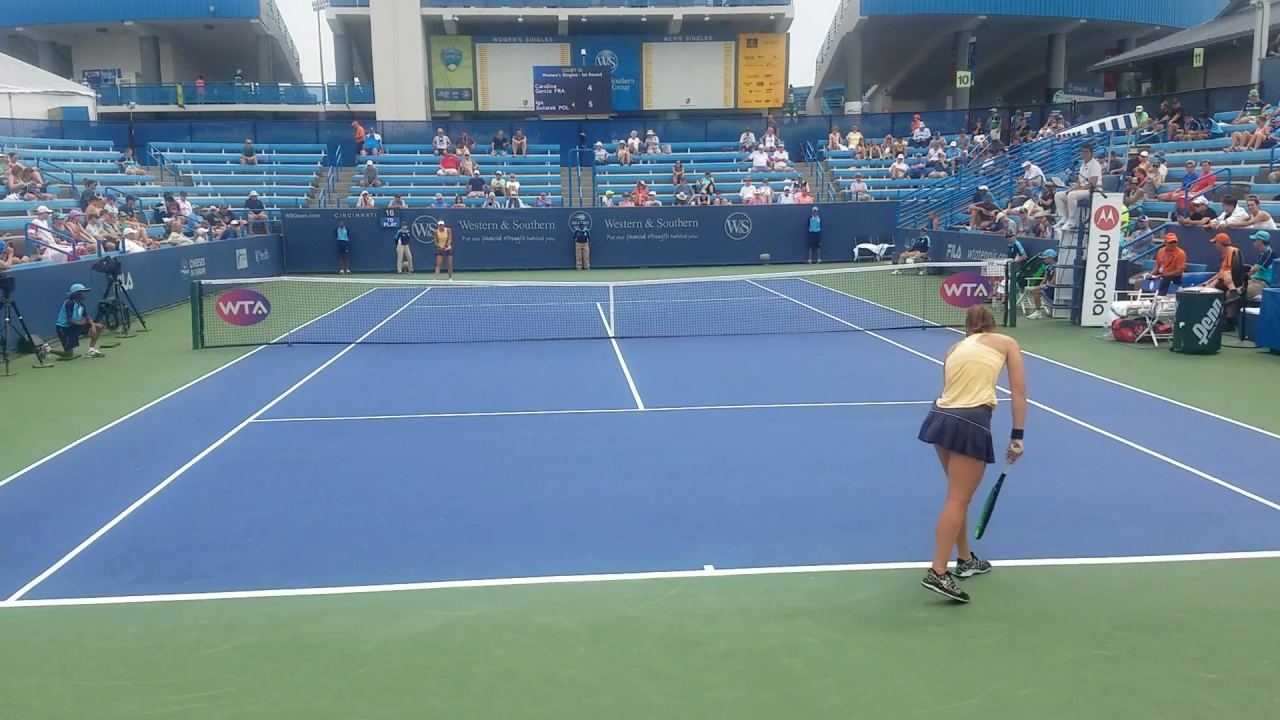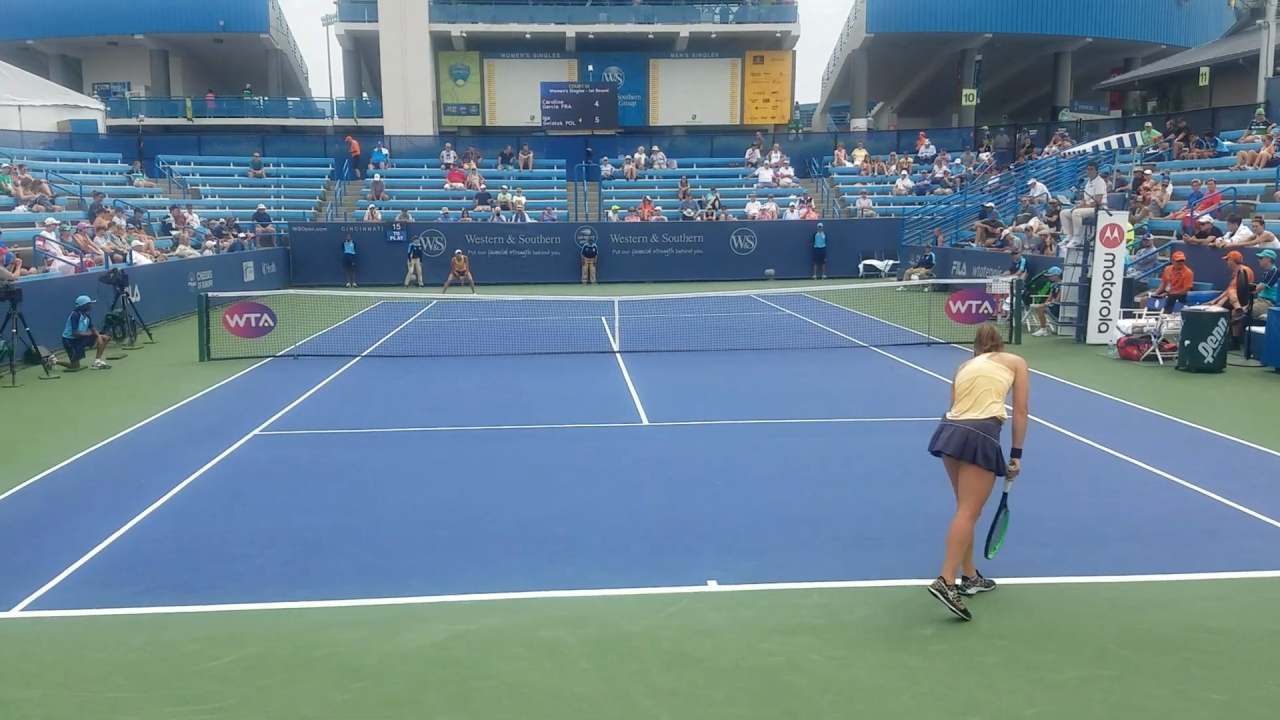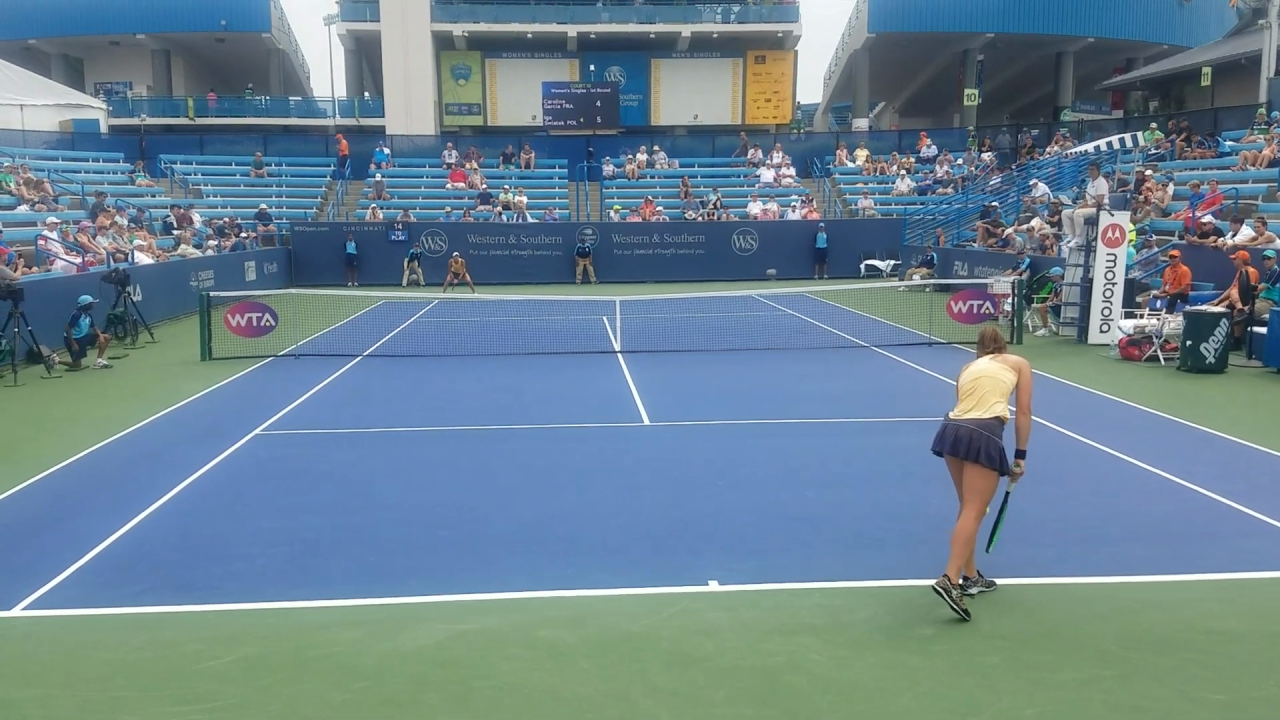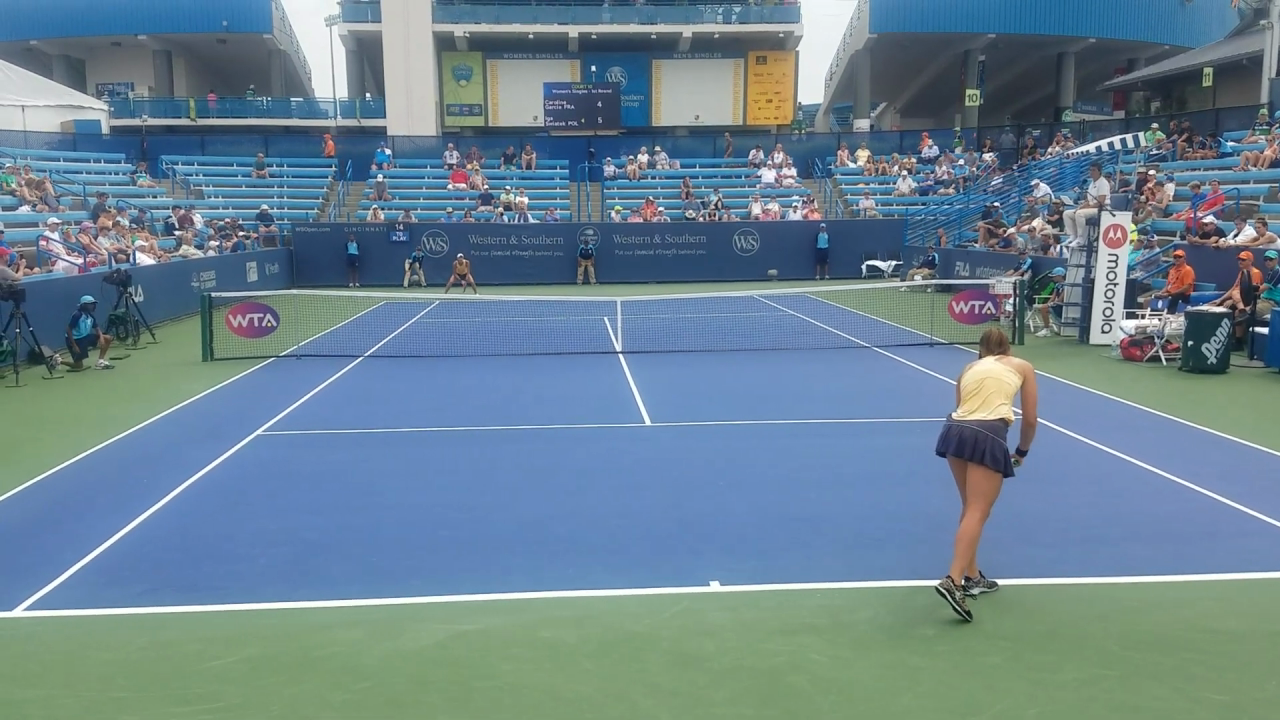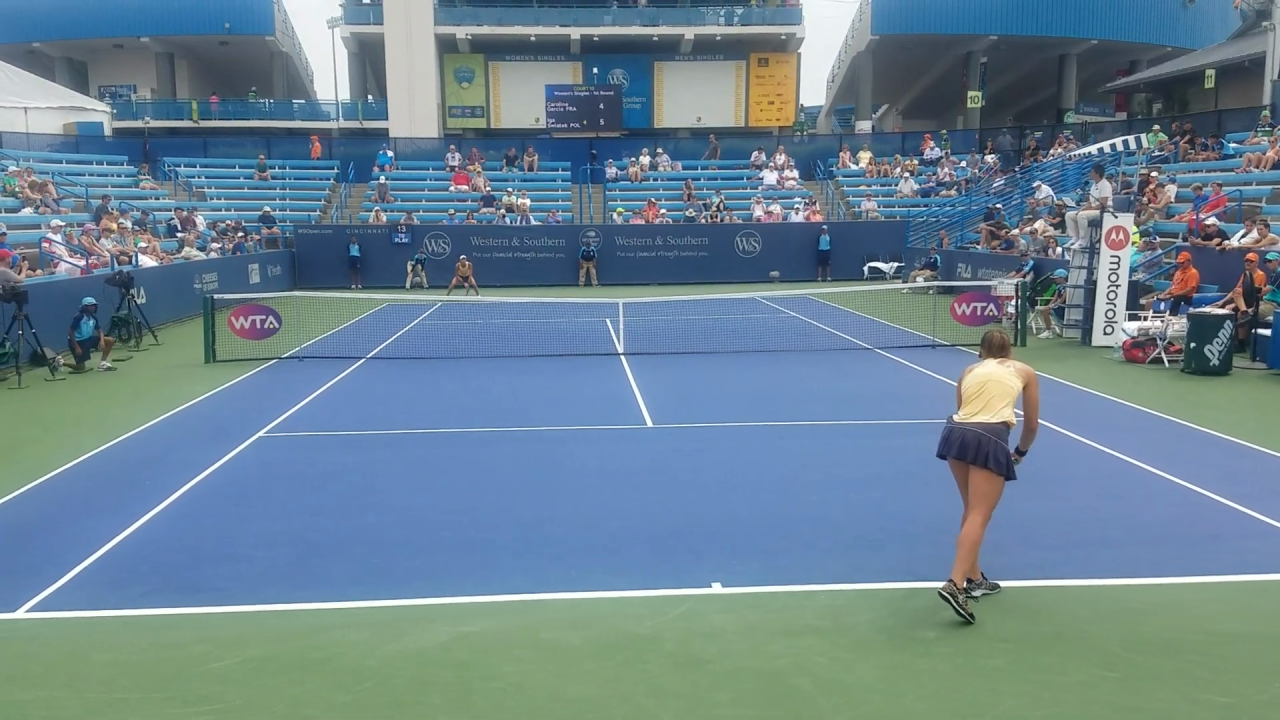
dt=0.7s
person 1, frame 1
left shoulder: (955, 348)
right shoulder: (1006, 342)
right elbow: (1019, 391)
right wrist: (1017, 436)
left hip: (940, 417)
right hip: (970, 422)
left knee: (959, 495)
right knee: (957, 500)
left ankle: (965, 560)
right ankle: (938, 572)
person 1, frame 2
left shoulder: (964, 366)
right shoulder: (1015, 361)
right elbow: (1020, 411)
right wrist: (1016, 454)
left hip: (949, 430)
right hip: (980, 434)
left knee: (966, 508)
right knee: (967, 512)
left ankle: (969, 577)
right ankle: (946, 581)
person 1, frame 3
left shoulder: (968, 368)
right shoulder: (1019, 363)
right elbow: (1023, 411)
right wrist: (1021, 456)
left hip: (951, 429)
right hip: (984, 434)
left knee: (969, 507)
right knee: (973, 511)
left ankle: (970, 577)
right ankle: (950, 580)
person 1, frame 4
left shoulder: (969, 368)
right shoulder: (1022, 366)
right elbow: (1030, 420)
right wrist: (1021, 452)
left hip: (954, 430)
right hip: (987, 435)
left knee: (971, 508)
right knee: (977, 513)
left ankle: (972, 577)
right ankle: (953, 581)
person 1, frame 5
left shoulder: (969, 370)
right shoulder: (1024, 371)
right elbow: (1031, 424)
right wrist: (1020, 452)
left hip: (955, 432)
right hip: (989, 439)
left knee: (972, 510)
right knee: (978, 516)
left ankle: (974, 579)
right ankle: (955, 585)
